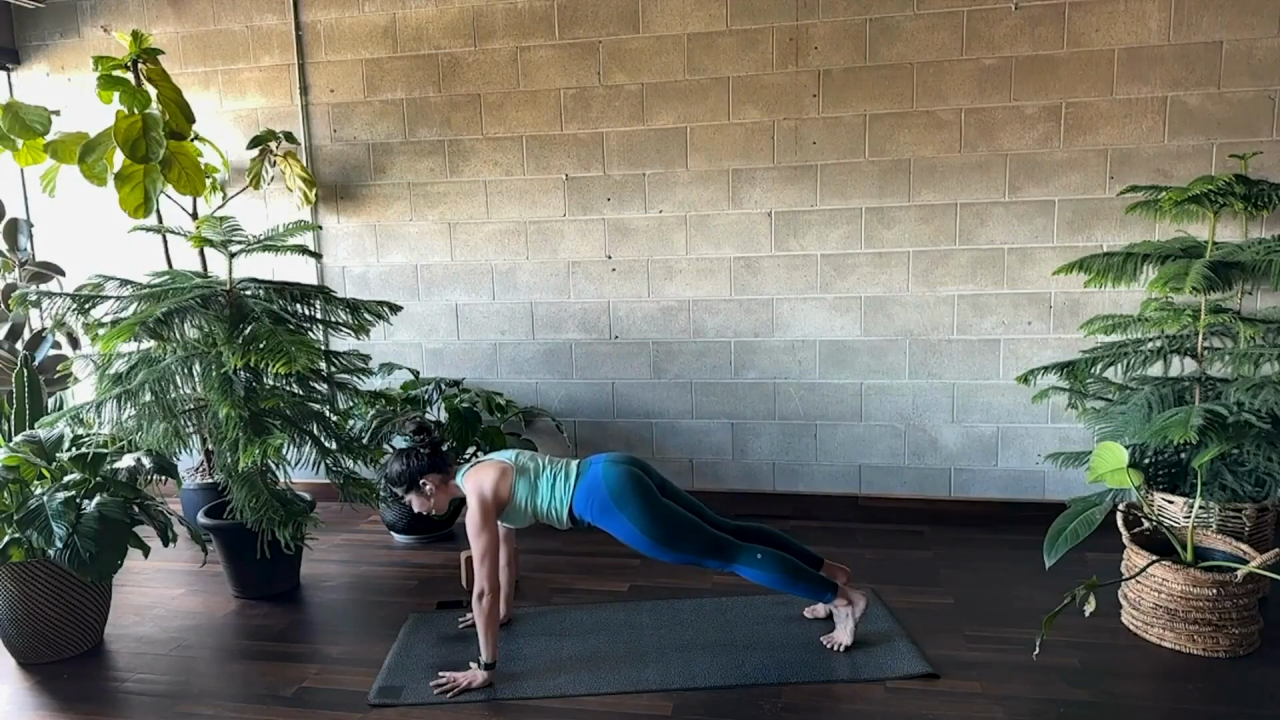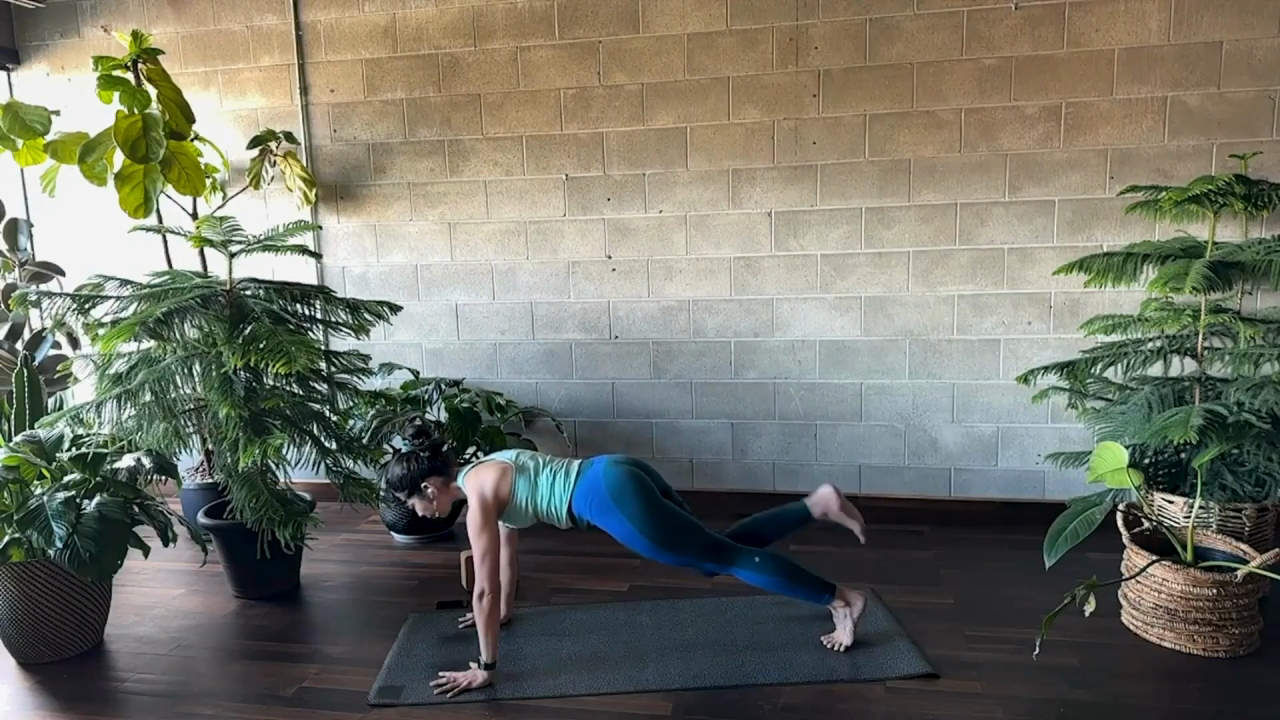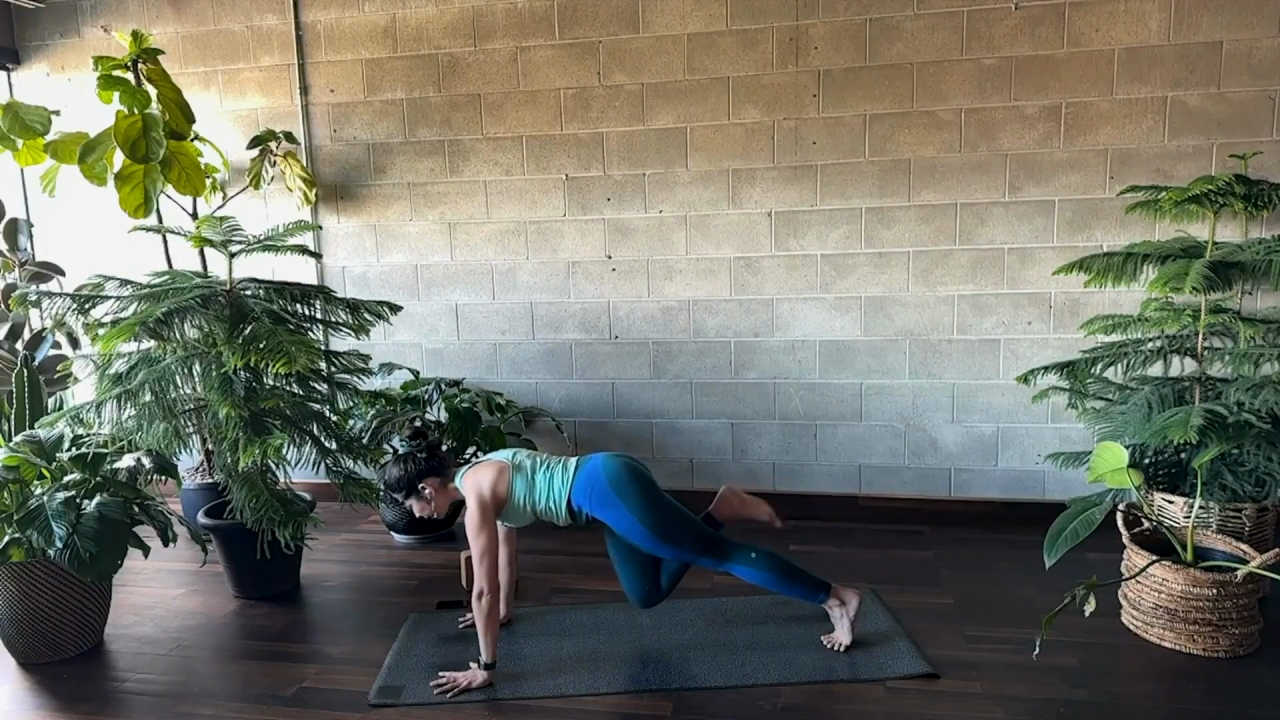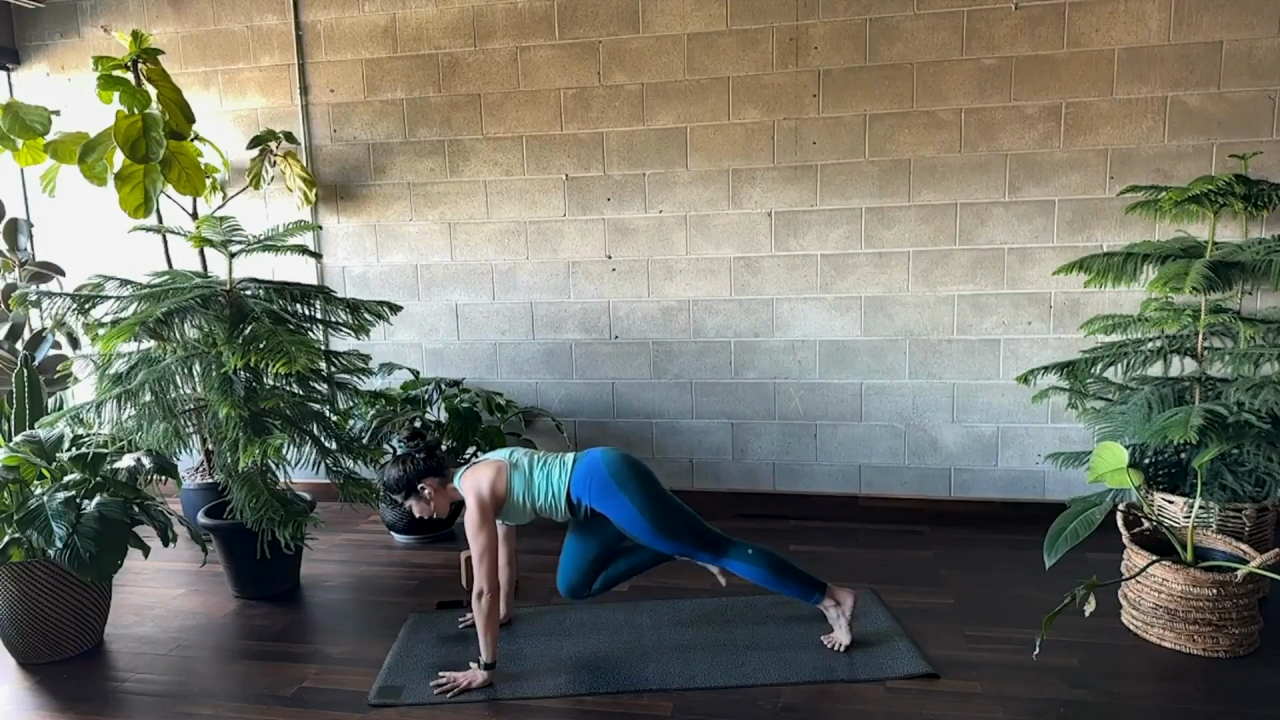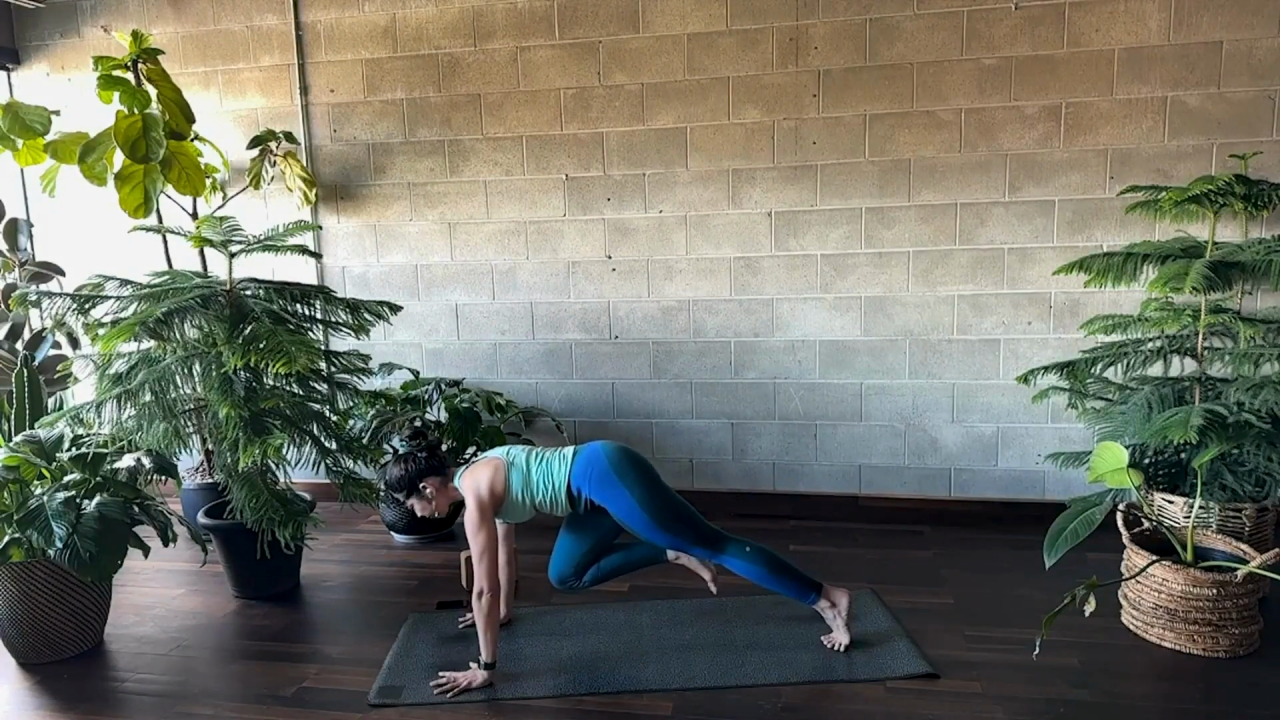
dt=0.4s
person 1, frame 1
left shoulder: (477, 493)
right shoulder: (483, 471)
left elbow: (483, 587)
right elbow: (506, 544)
left wrist: (484, 667)
right wrist: (502, 611)
left hip: (608, 496)
right hip: (614, 473)
left knee: (727, 554)
right knee: (725, 532)
left ankle: (842, 598)
right ankle: (828, 571)
person 1, frame 2
left shoulder: (478, 495)
right shoulder: (488, 472)
left elbow: (483, 588)
right elbow: (508, 542)
left wrist: (485, 668)
right wrist: (503, 611)
left hip: (611, 496)
right hip: (618, 474)
left knee: (724, 557)
right knee: (718, 551)
left ankle: (841, 602)
right ankle: (819, 504)
person 1, frame 3
left shoulder: (476, 495)
right shoulder: (485, 474)
left elbow: (483, 588)
right elbow: (506, 543)
left wrist: (484, 667)
right wrist: (502, 610)
left hip: (608, 489)
right hip: (611, 475)
left knee: (720, 555)
right knee: (647, 595)
left ankle: (837, 600)
right ankle: (720, 510)
person 1, frame 4
left shoulder: (475, 494)
right shoulder: (482, 474)
left elbow: (484, 588)
right elbow: (506, 545)
left wrist: (484, 668)
right wrist: (502, 611)
left hip: (607, 482)
right hip: (603, 476)
left knee: (719, 549)
right knee: (573, 585)
left ankle: (832, 600)
right ankle: (679, 543)
person 1, frame 5
left shoulder: (475, 494)
right shoulder: (483, 476)
left elbow: (484, 587)
right elbow: (505, 543)
left wrist: (485, 666)
right wrist: (502, 610)
left hip: (606, 475)
right hip: (602, 472)
left knee: (715, 544)
right knee: (565, 574)
left ankle: (828, 600)
right ankle: (672, 550)
